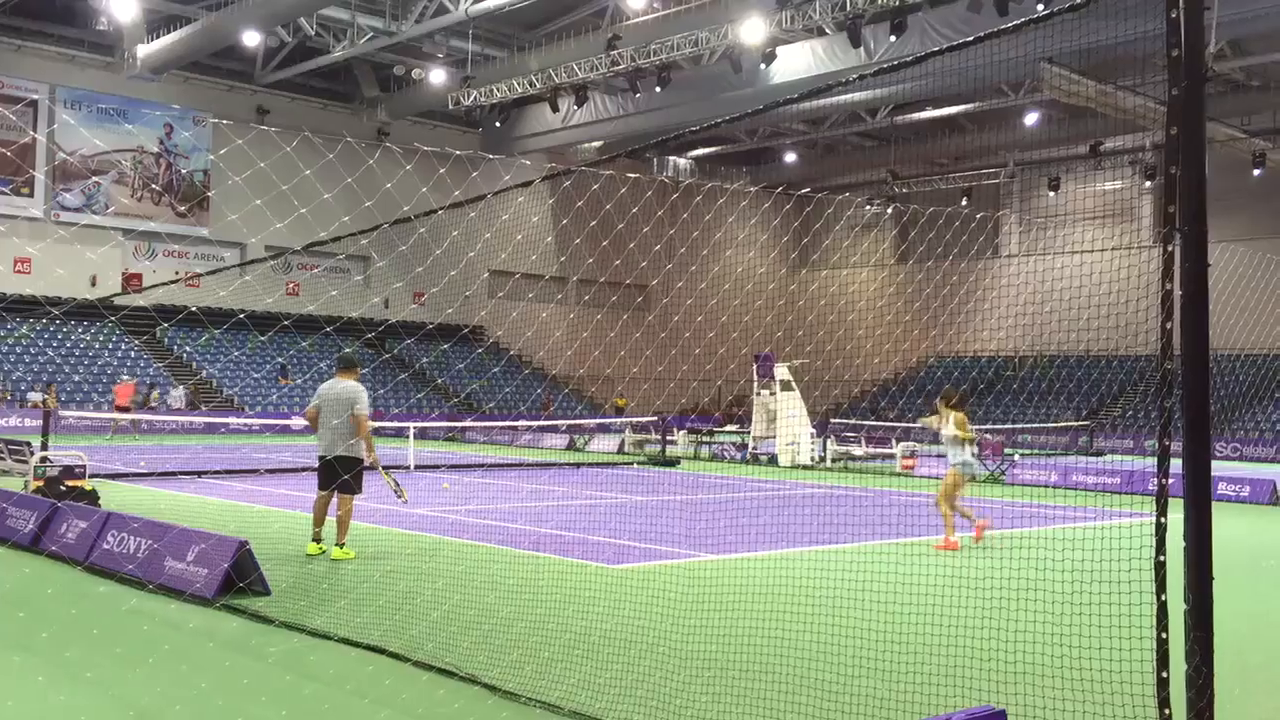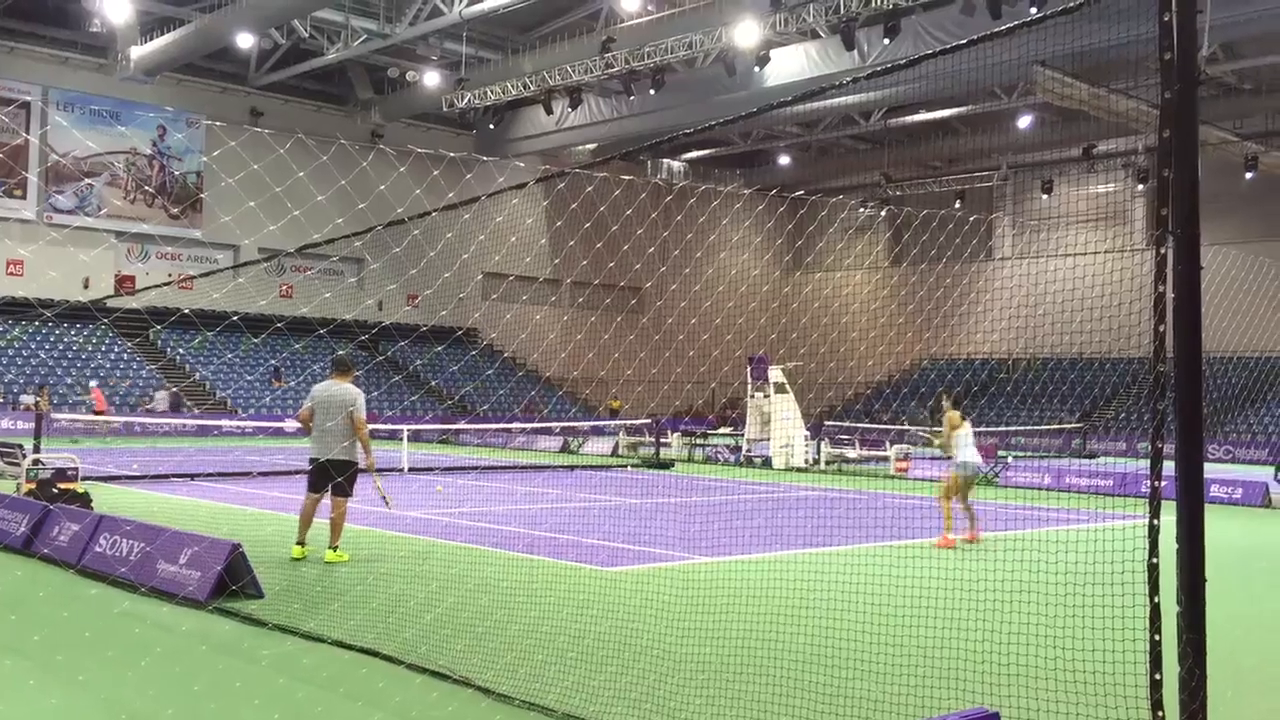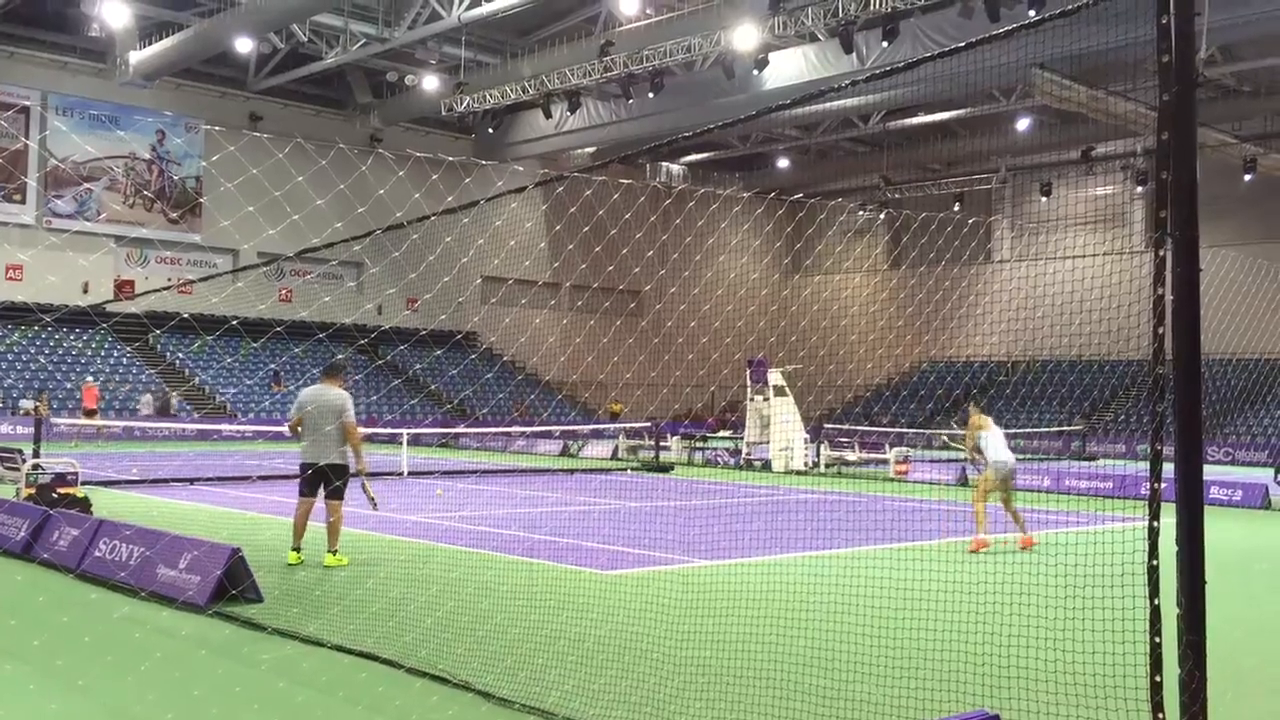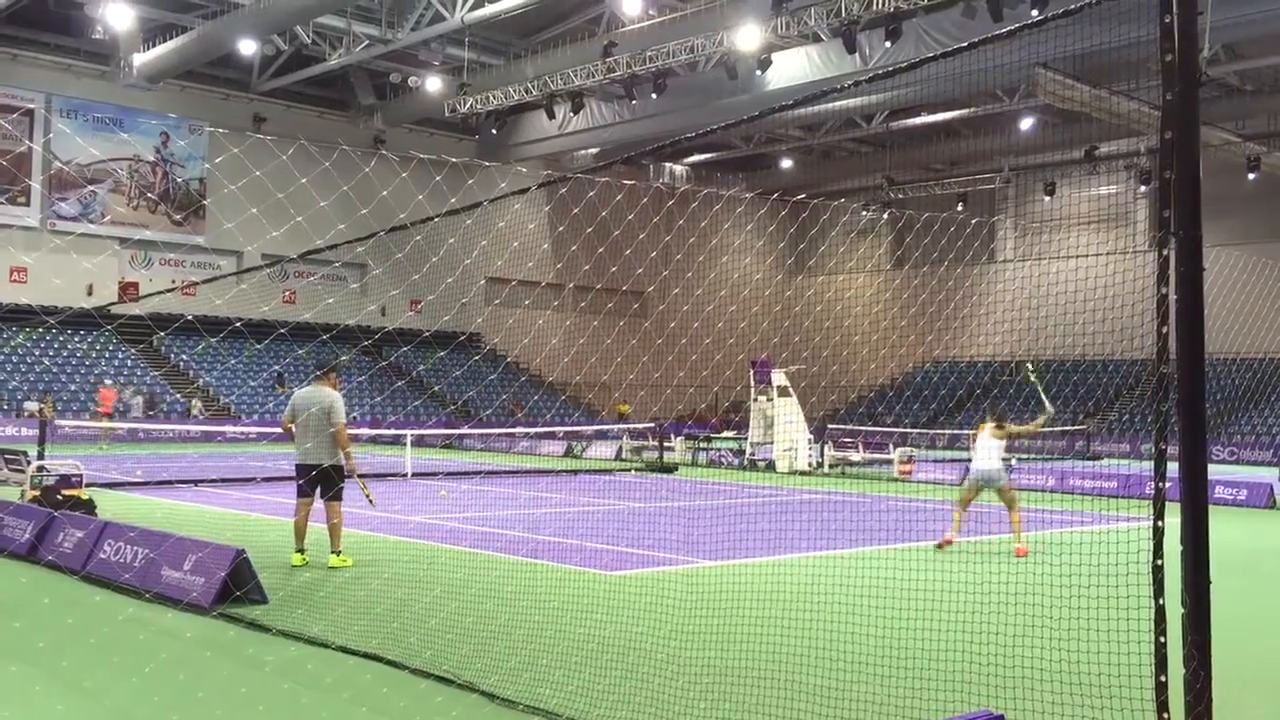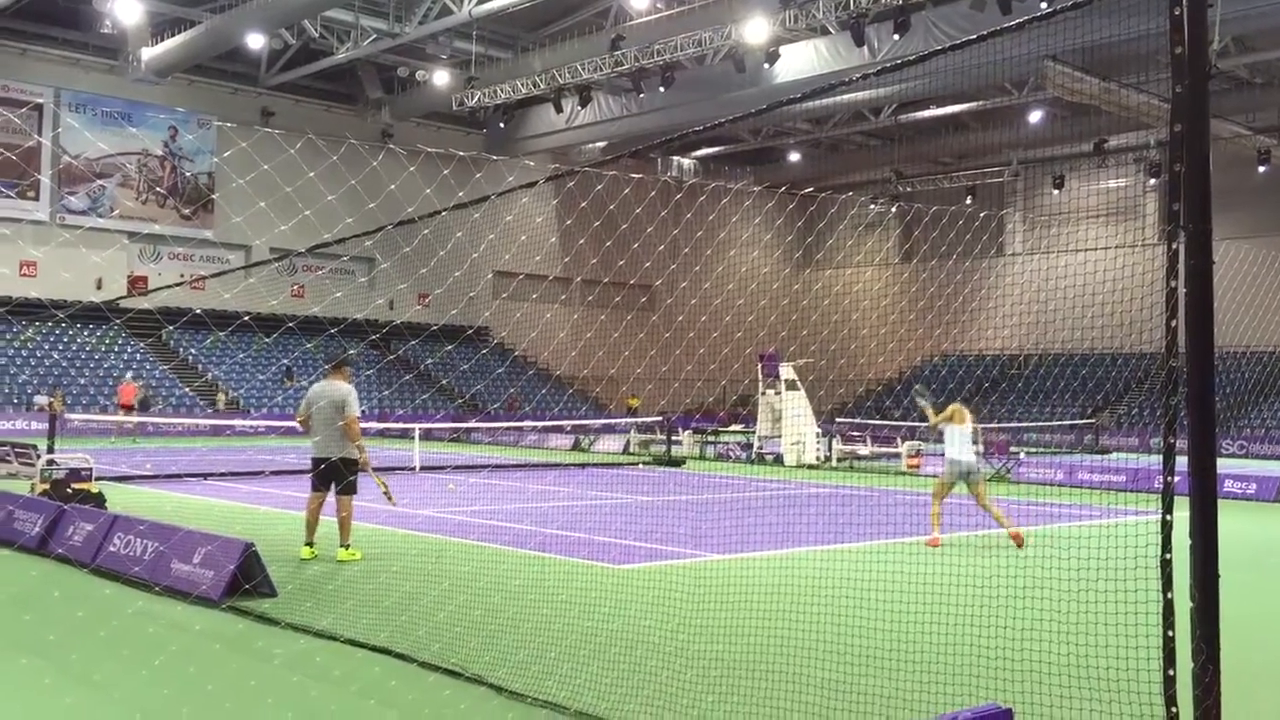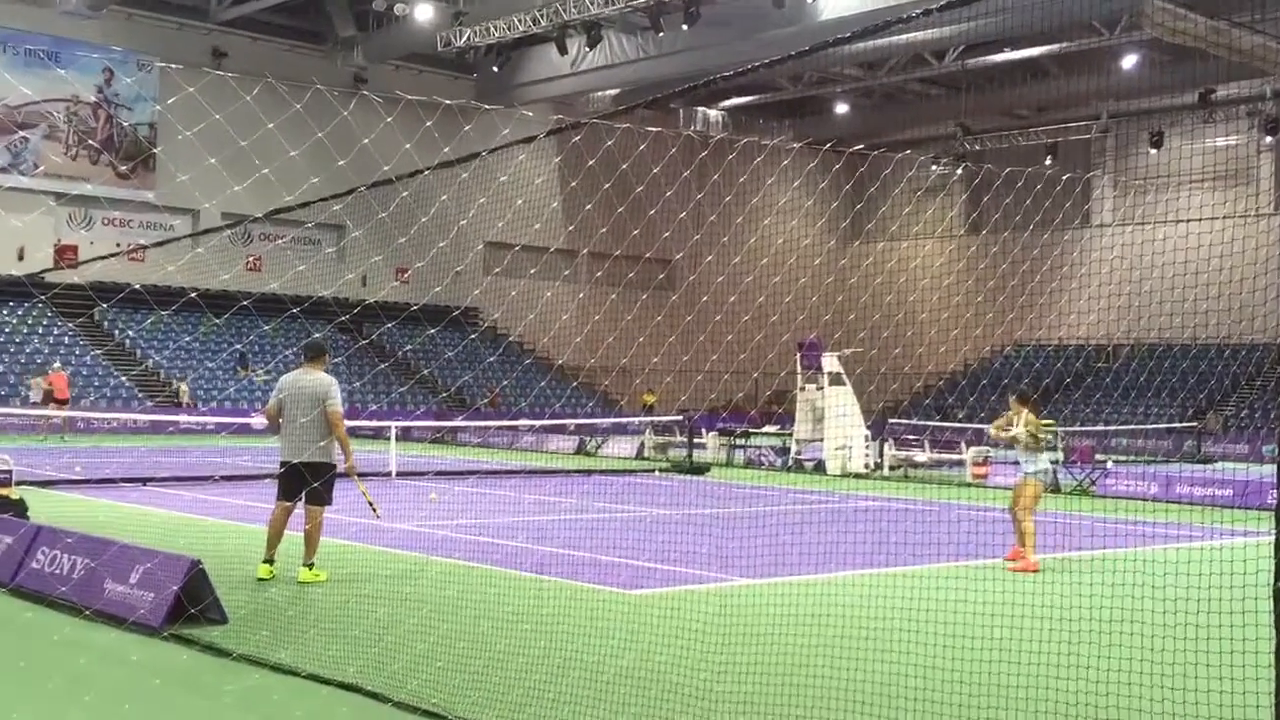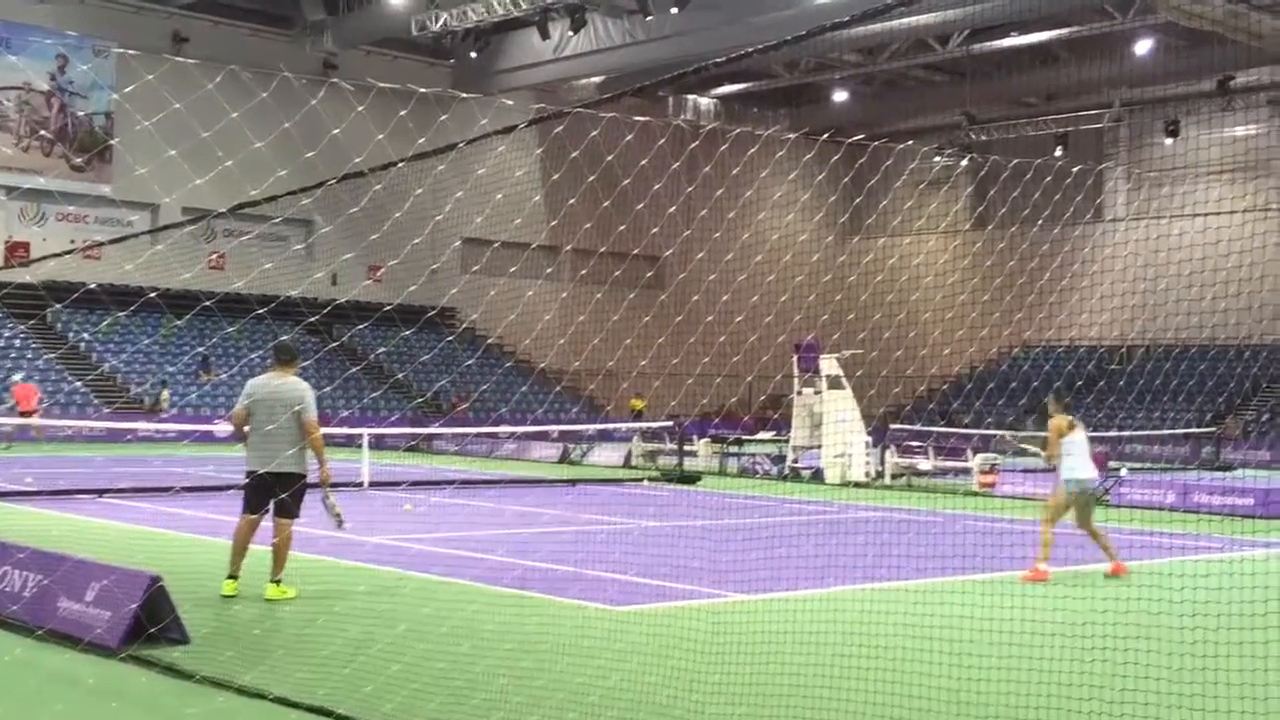
dt=0.5s
person 1, frame 1
left shoulder: (323, 388)
right shoulder: (358, 390)
left elbow: (310, 415)
right elbow: (362, 422)
right wrist: (371, 451)
left hip: (326, 451)
right hip: (350, 452)
left knee: (323, 495)
right knee: (345, 499)
left ankle: (315, 542)
right ankle: (339, 547)
person 1, frame 2
left shoulder: (317, 389)
right shoulder: (355, 393)
left elbow: (303, 417)
right elbow: (360, 426)
right wrist: (368, 455)
left hip: (318, 453)
right hip: (345, 455)
left knee: (312, 498)
right knee: (339, 502)
left ankle: (299, 545)
right ankle: (333, 550)
person 1, frame 3
left shoulder: (305, 394)
right shoulder: (342, 396)
left elbow: (292, 424)
right elbow: (350, 430)
right wrist: (359, 459)
left hip: (309, 458)
right hip: (336, 459)
left knee: (304, 504)
right knee: (334, 506)
left ankle: (295, 551)
person 1, frame 4
left shoulder: (298, 395)
right shoulder: (334, 397)
left elbow: (285, 425)
right elbow: (340, 431)
right wrist: (349, 459)
left hip: (304, 460)
right hip: (330, 461)
left knee: (303, 505)
right knee: (333, 506)
right ankle: (335, 554)
person 1, frame 5
left shoulder: (314, 389)
right shoulder: (347, 390)
left elbow: (301, 418)
right elbow: (352, 424)
right wrist: (362, 452)
left hip: (320, 453)
right hip: (344, 454)
left knee: (316, 497)
right knee: (344, 500)
right ankle: (344, 548)
person 1, frame 6
left shoulder: (285, 380)
right shoulder: (328, 382)
left elbow: (270, 414)
right elbow: (336, 421)
right wrist: (348, 456)
left hip: (289, 455)
right hip: (320, 457)
left knee: (282, 507)
right knee: (314, 511)
left ankle: (267, 563)
right ankle: (307, 568)
person 1, frame 7
left shoulder: (253, 384)
right shoulder: (302, 388)
left elbow: (237, 420)
right elbow: (312, 430)
left wrist: (248, 440)
right wrist: (323, 466)
left hip: (257, 465)
right hip: (291, 467)
left knee: (248, 520)
right knee: (283, 525)
left ankle: (231, 579)
right ankle: (275, 584)
person 2, frame 1
left shoulder: (959, 417)
right shoulder: (940, 418)
left elbow: (973, 438)
right elbow: (923, 422)
left wrist: (958, 435)
right wrist: (930, 422)
left hip: (964, 464)
right hip: (955, 464)
left knee: (942, 499)
right knee: (949, 503)
left ankle: (951, 540)
right ankle: (977, 523)
person 2, frame 2
left shoulder: (949, 417)
right shoulder: (963, 418)
left elbow: (946, 442)
left wrist: (939, 443)
right wrist: (949, 449)
left hip: (963, 463)
right hip: (975, 463)
left knee: (945, 497)
right knee: (963, 499)
left ankle: (948, 537)
right ankle: (973, 533)
person 2, frame 3
left shoulder: (975, 420)
right shoulder: (991, 422)
left elbow: (969, 445)
left wrist: (970, 453)
left hip: (999, 463)
right hip: (1010, 463)
left knee: (979, 500)
right knee: (1009, 505)
left ankle: (980, 538)
right ankle: (1026, 537)
person 2, frame 4
left shoulder: (981, 428)
right shoulder: (1004, 429)
right elbow: (1031, 428)
right wrist: (1046, 415)
left hip: (976, 472)
right hip: (993, 473)
left knee: (960, 507)
right knee: (1013, 508)
left ankle: (951, 535)
right ankle: (1019, 546)
person 2, frame 5
left shoulder: (955, 408)
right shoulder: (970, 417)
left elbow: (933, 423)
left wrist: (928, 412)
left hip: (955, 462)
right hip: (971, 463)
left knee: (937, 499)
right knee: (984, 502)
left ankle: (936, 536)
right ankle: (1010, 530)
person 2, frame 6
left shoulder: (1030, 418)
right shoulder: (1013, 416)
left elbow: (1042, 448)
right elbow: (993, 428)
left wrist: (1023, 441)
right wrist: (1000, 434)
left hip: (1038, 471)
right hip: (1027, 471)
left knee: (1023, 512)
right knee: (1015, 509)
left ankle: (1030, 560)
right ankle: (1021, 549)
person 2, frame 7
left shoulder: (1055, 422)
right shoulder: (1076, 424)
left elbow: (1051, 455)
left wrist: (1046, 457)
left hip: (1074, 481)
right hip: (1091, 479)
left knee: (1048, 521)
right knee: (1085, 523)
left ankle: (1041, 568)
right ankle: (1116, 564)
